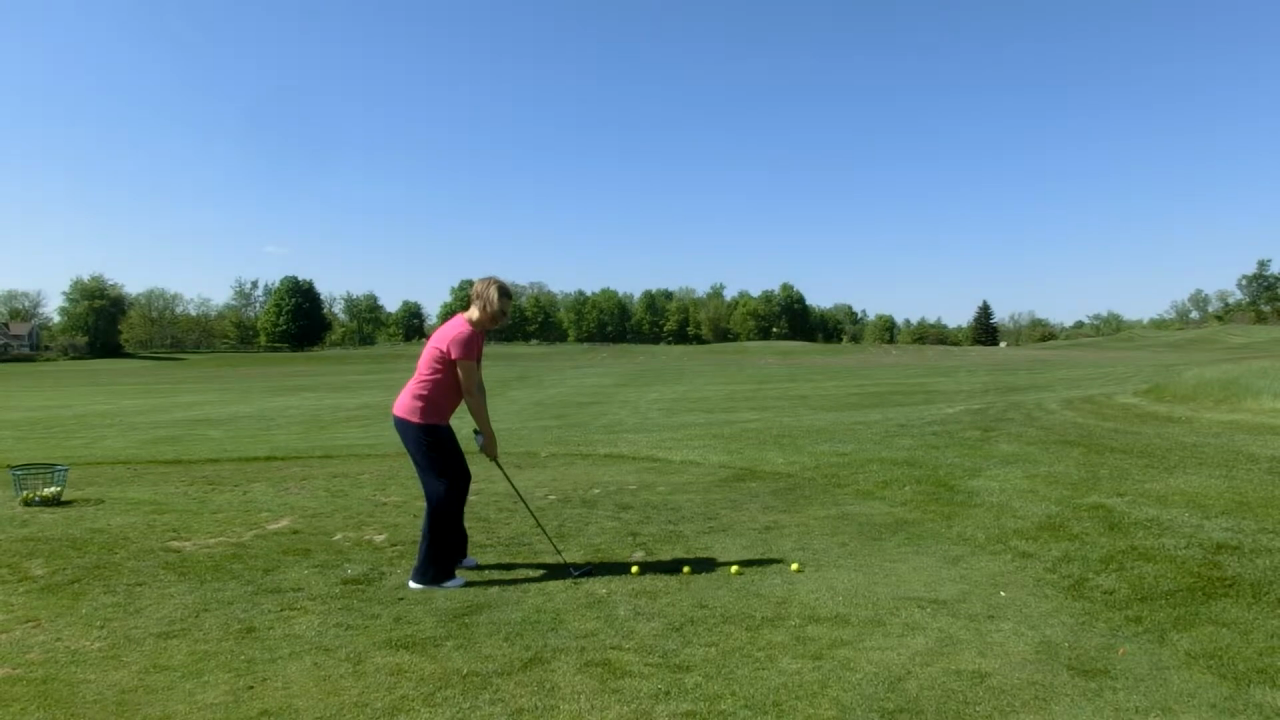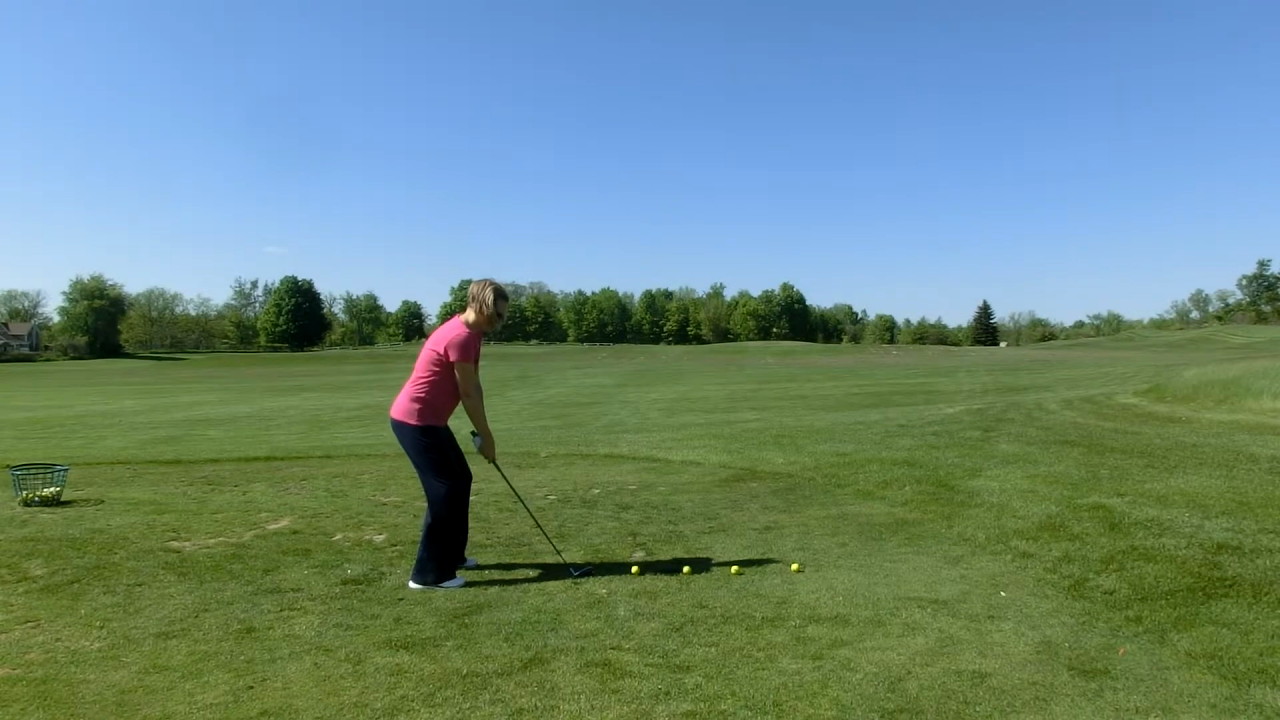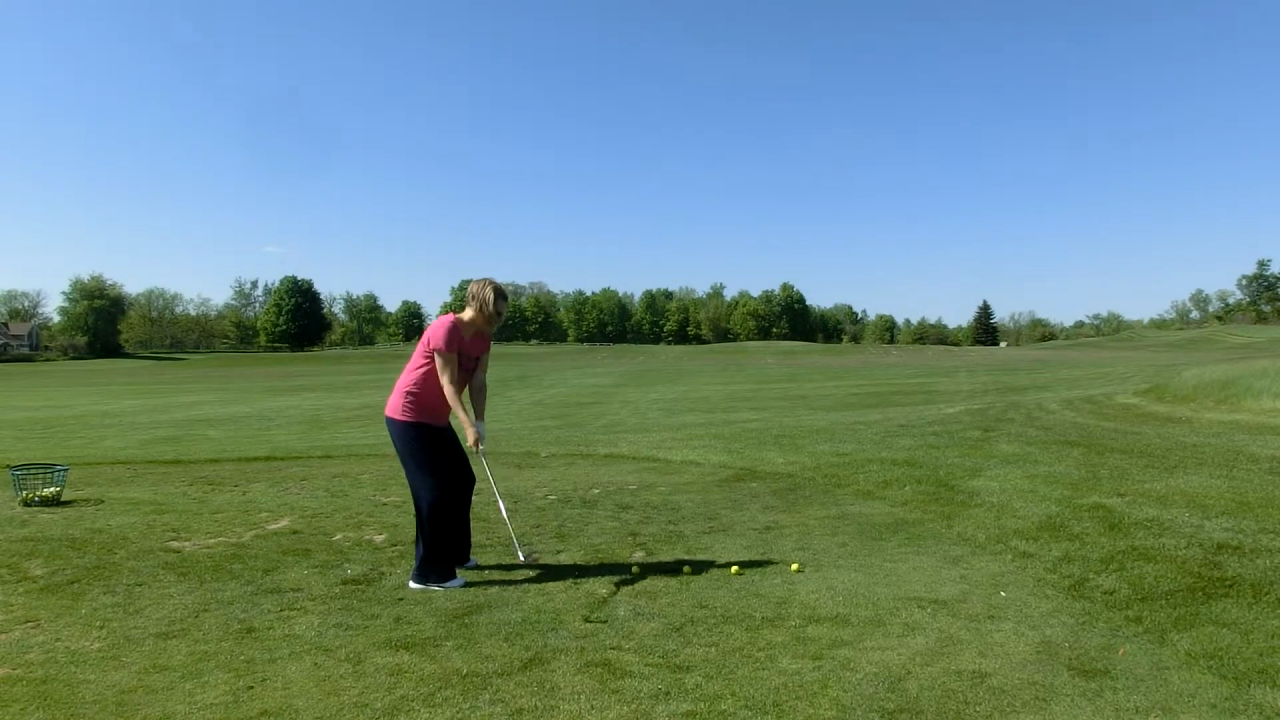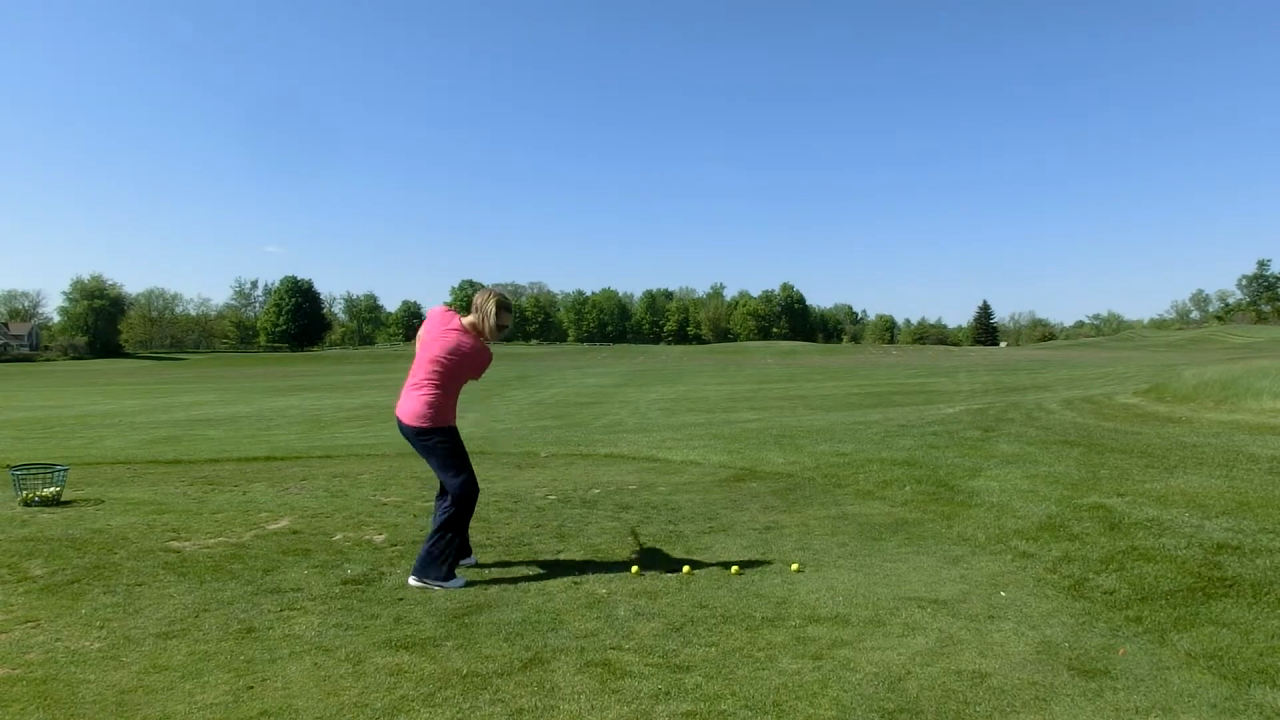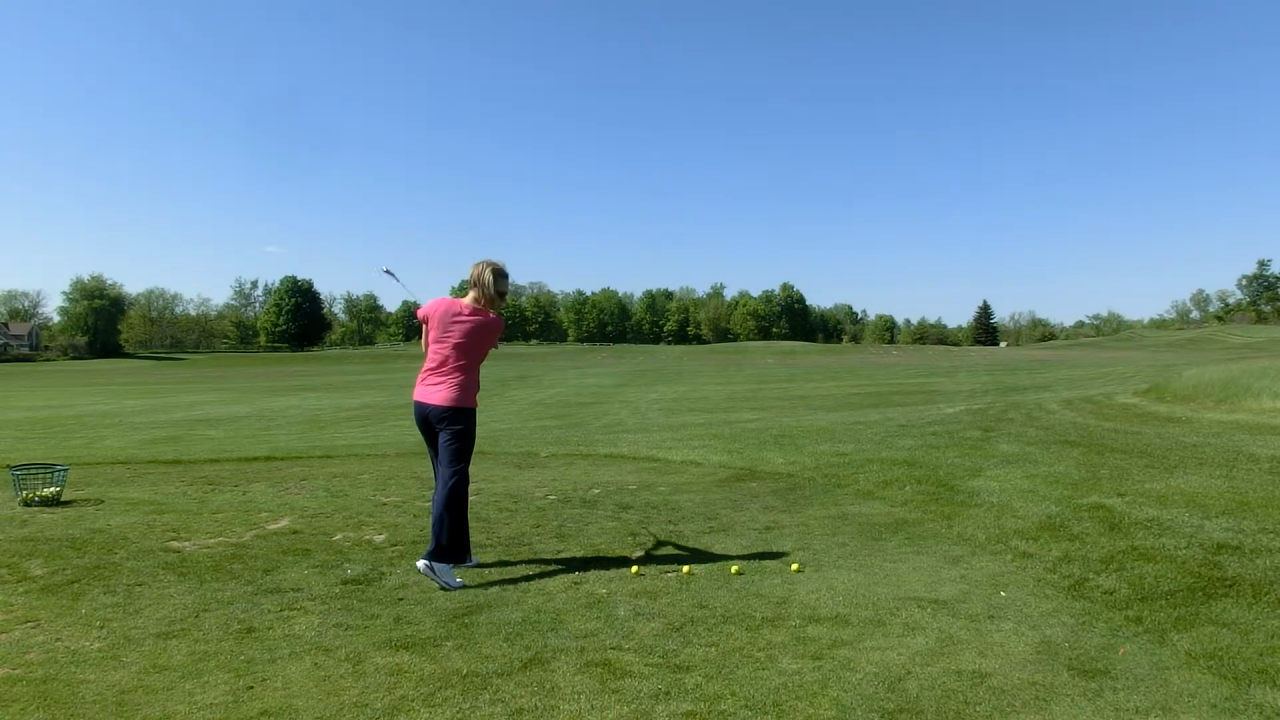
dt=1s
person 1, frame 1
left shoulder: (473, 331)
right shoulder: (463, 335)
left elbow: (477, 385)
right elbow: (470, 392)
left wrist: (485, 431)
right wrist: (488, 434)
left hip: (430, 417)
right hip: (417, 418)
left knee: (458, 480)
right knee: (442, 490)
left ankle: (450, 552)
right ankle: (428, 572)
person 1, frame 2
left shoulder: (470, 332)
right shoulder: (460, 337)
left elbow: (474, 387)
right elbow: (468, 394)
left wrist: (482, 433)
right wrist: (486, 436)
left hip: (429, 419)
right hip: (415, 420)
left knee: (460, 480)
right knee: (444, 490)
left ankle: (451, 553)
right ankle: (428, 573)
person 1, frame 3
left shoulder: (482, 338)
right shoulder: (446, 328)
left elbow: (478, 382)
right elbow: (448, 385)
left wrist: (479, 422)
right wrist: (468, 426)
left hip: (435, 419)
right hip: (407, 417)
left knee: (462, 481)
right knee: (434, 490)
left ankle: (452, 553)
right ankle: (428, 573)
person 1, frame 4
left shoulder: (440, 315)
right shoulder: (479, 352)
left elbow: (420, 344)
left hip: (409, 414)
right hip: (430, 422)
left knee: (454, 481)
right knee: (463, 490)
left ankle: (454, 551)
right ankle: (429, 570)
person 1, frame 5
left shoulder: (436, 307)
right shoulder: (493, 323)
left hip: (423, 402)
right hip: (455, 406)
left knee: (446, 476)
right knee: (452, 478)
left ankle: (453, 550)
right ankle: (436, 557)
